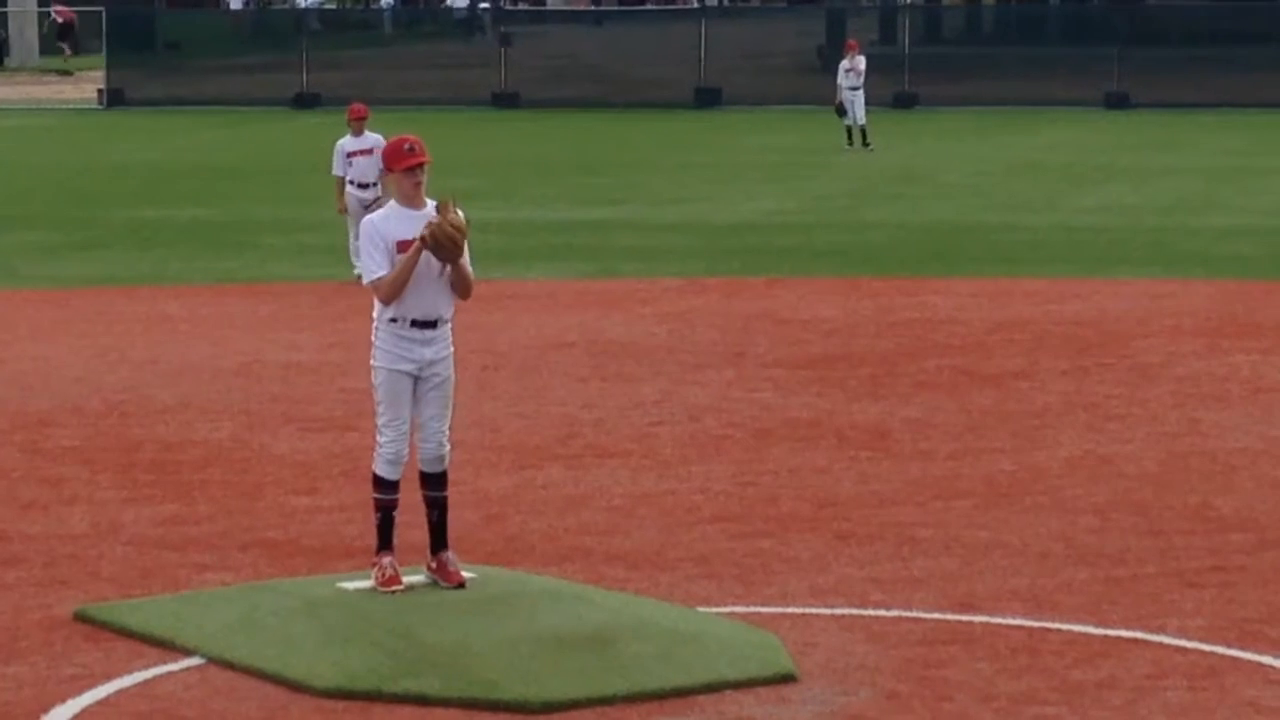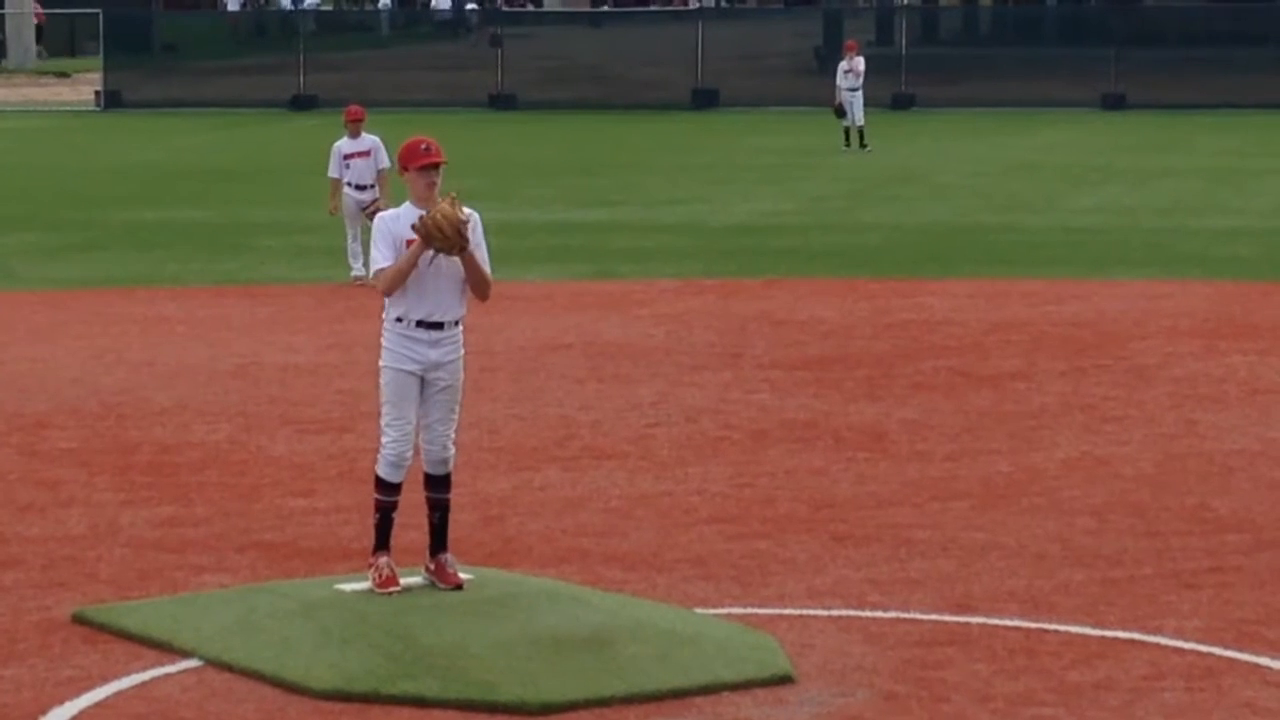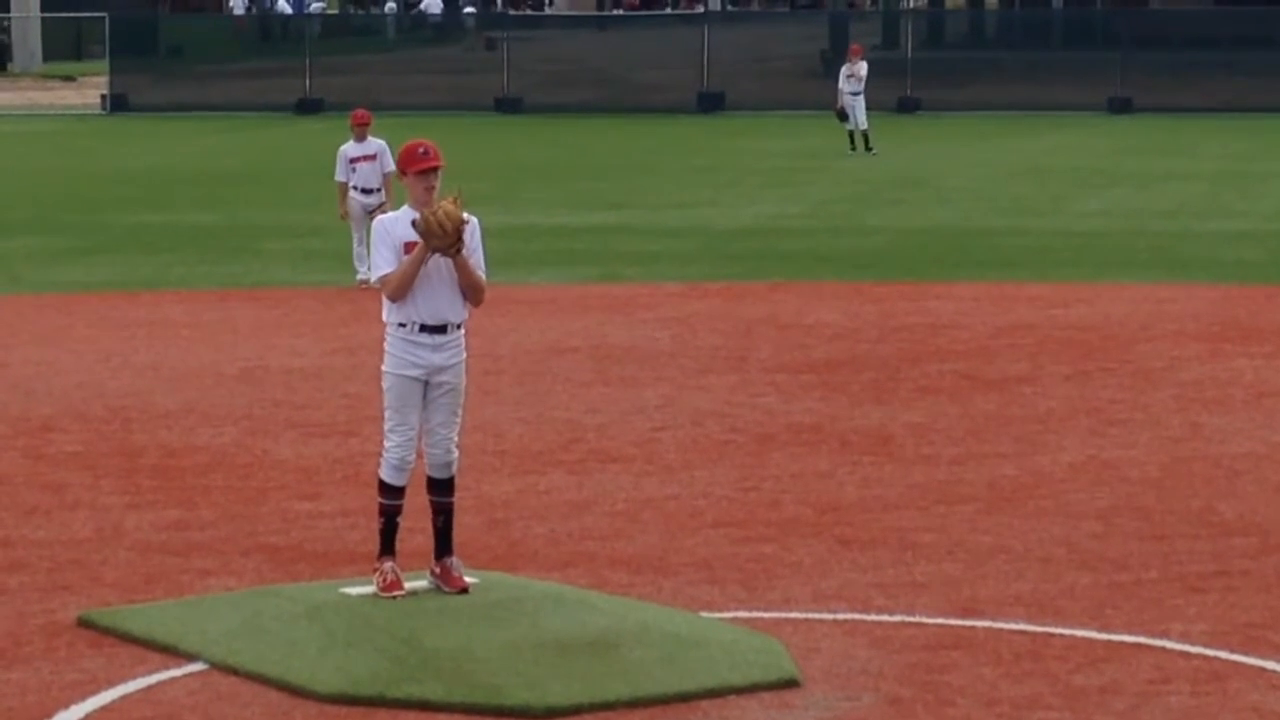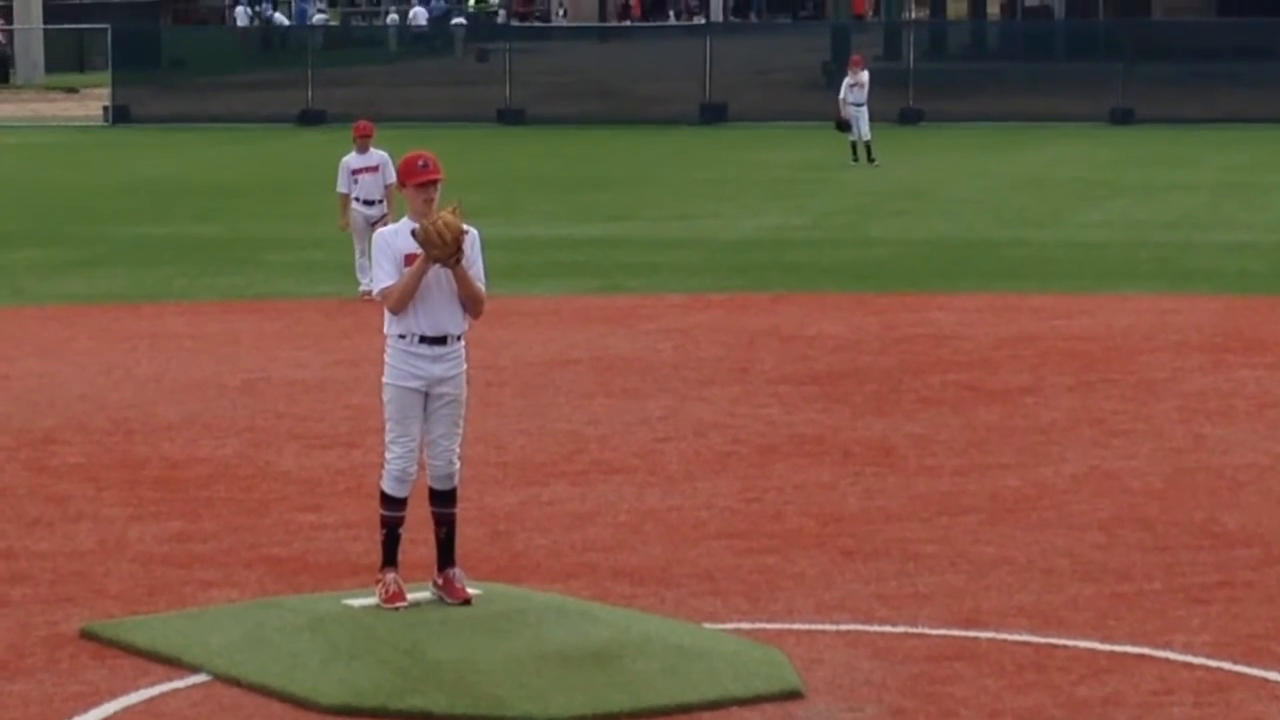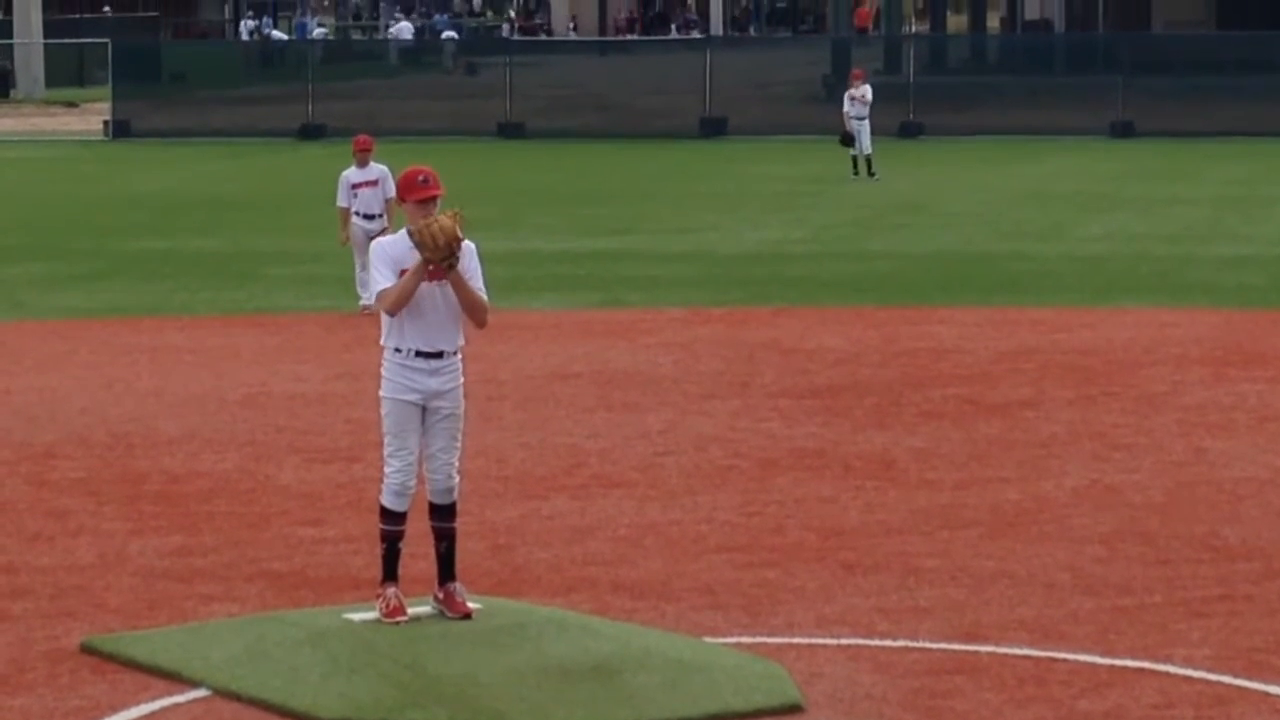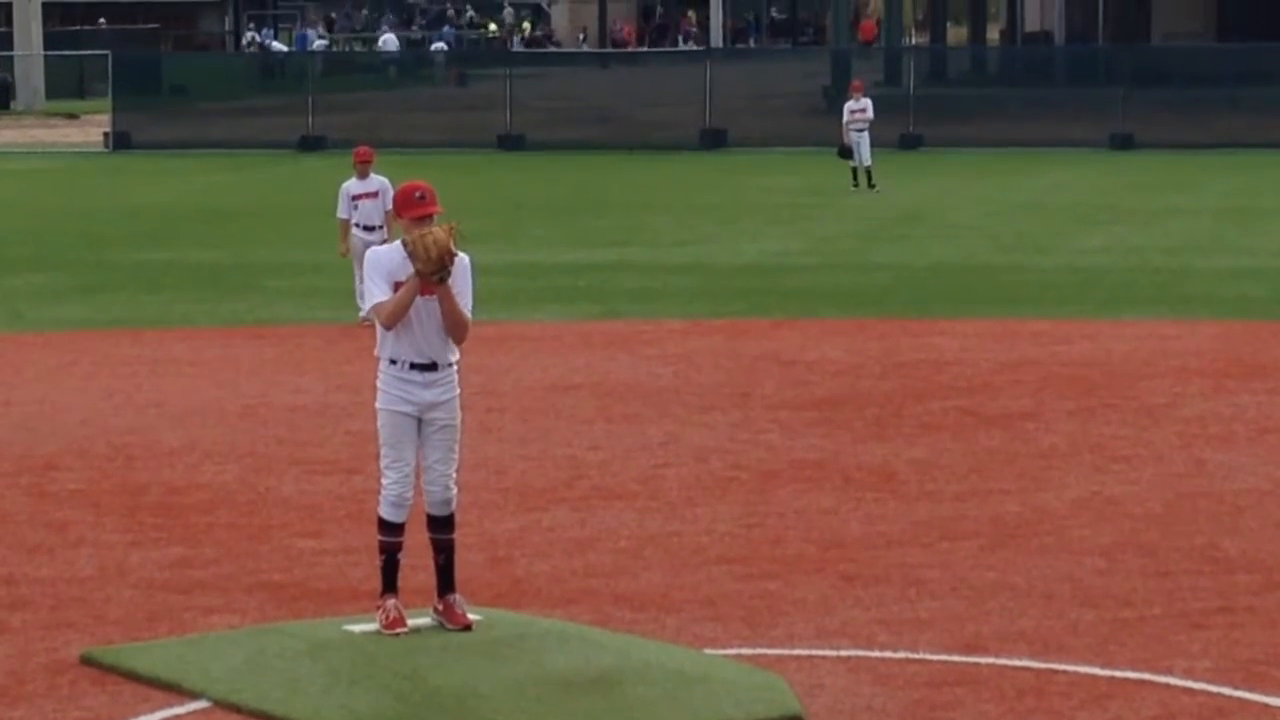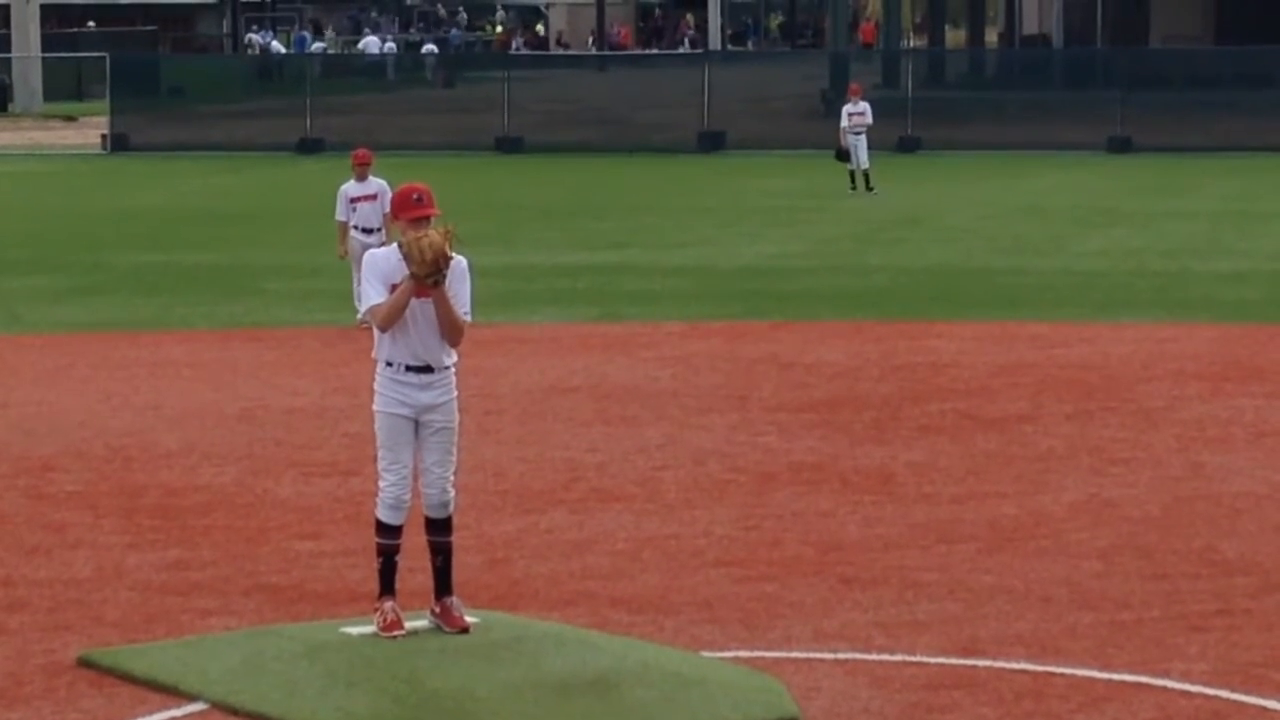
dt=0.5s
person 1, frame 1
left shoulder: (449, 217)
right shoulder: (376, 225)
left elbow: (466, 292)
right elbow: (384, 293)
left wrist: (452, 252)
right wrist: (419, 248)
left hip: (439, 342)
right hip: (394, 344)
left knee: (435, 446)
right knee: (392, 446)
left ankle: (440, 552)
right ankle: (384, 552)
person 1, frame 2
left shoulder: (466, 220)
right shoulder: (389, 222)
left elbow: (484, 292)
right elbow: (384, 285)
left wrist: (463, 249)
right wrist: (423, 243)
left hip: (448, 345)
right hip: (402, 345)
left knee: (440, 448)
right knee: (396, 447)
left ankle: (438, 553)
right ankle: (381, 553)
person 1, frame 3
left shoulder: (465, 224)
right shoulder: (388, 226)
left elbow: (478, 297)
right elbow: (392, 291)
left wrist: (455, 251)
right wrist: (426, 246)
left hip: (451, 348)
right hip: (405, 348)
left knee: (443, 451)
right knee: (399, 450)
left ankle: (444, 557)
right ankle: (386, 558)
person 1, frame 4
left shoulder: (465, 236)
right shoulder: (387, 238)
left elbow: (477, 309)
right elbow: (393, 304)
left wrist: (455, 263)
right wrist: (426, 258)
left hip: (451, 359)
right hip: (405, 360)
left knee: (445, 463)
right knee: (401, 462)
left ankle: (447, 569)
right ankle: (388, 569)
person 1, frame 5
left shoulder: (463, 250)
right shoulder: (385, 249)
left elbow: (482, 318)
right elbow: (389, 305)
left wrist: (451, 268)
right wrist: (424, 261)
left hip: (447, 374)
right hip: (402, 374)
left knee: (444, 477)
right knee: (400, 476)
left ankle: (447, 583)
right ankle: (389, 584)
person 1, frame 6
left shoulder: (458, 262)
right shoulder: (380, 259)
left elbow: (461, 335)
right elbow: (386, 319)
left wrist: (442, 283)
right wrist: (419, 274)
left hip: (443, 384)
right hip: (397, 385)
left knee: (442, 488)
right knee: (396, 487)
left ankle: (446, 595)
right ankle: (389, 595)
person 1, frame 7
left shoulder: (455, 265)
right shoulder: (377, 262)
left elbow: (457, 336)
right elbow: (381, 320)
left wrist: (437, 284)
right wrist: (414, 277)
left hip: (440, 387)
right hip: (394, 386)
left knee: (439, 490)
right knee: (394, 490)
left ankle: (444, 597)
right ankle: (386, 597)
